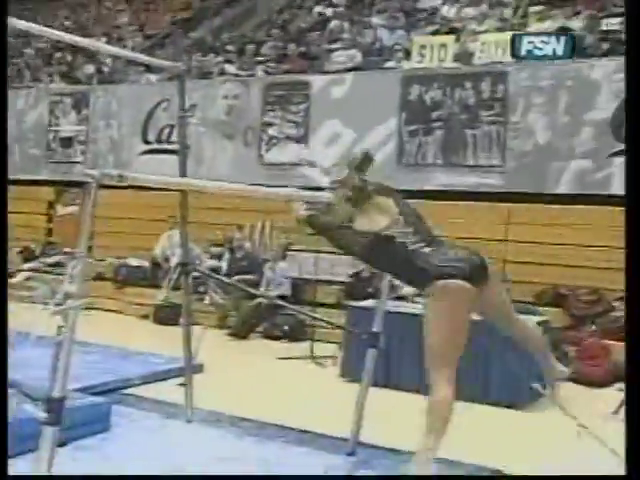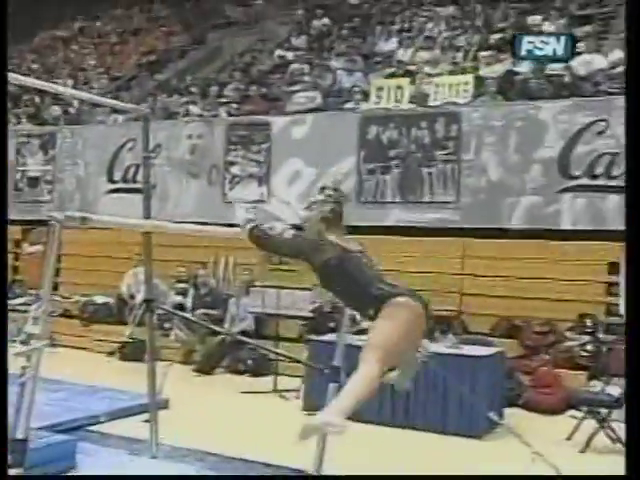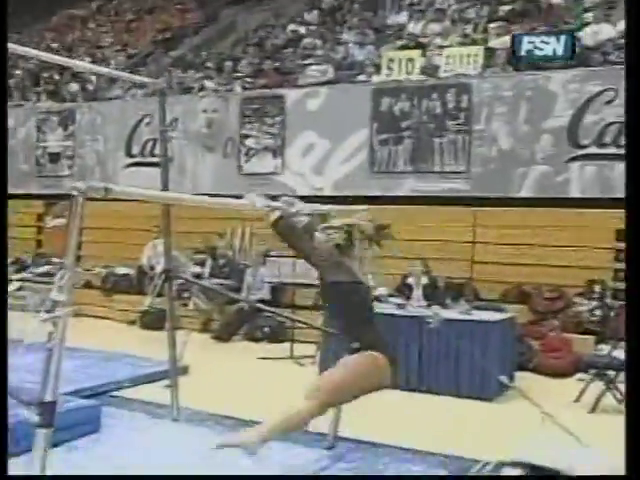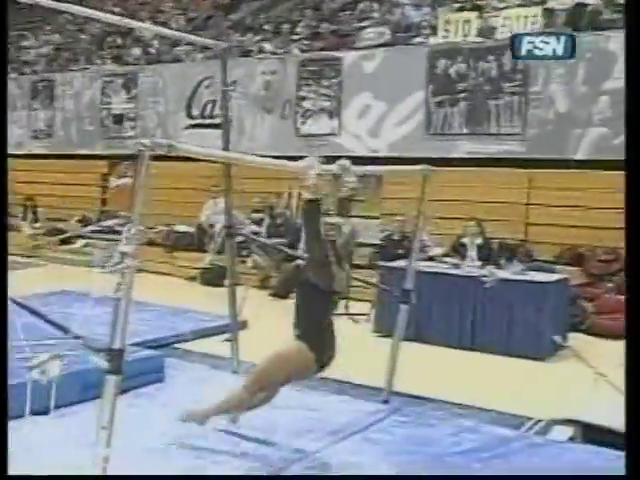
dt=0.3s
person 1, frame 1
left shoulder: (353, 235)
right shoulder: (391, 201)
left wrist: (306, 216)
left hip: (445, 285)
right hip: (472, 265)
left knee: (441, 379)
right knee: (512, 323)
left ankle: (424, 460)
right ankle: (552, 367)
person 1, frame 2
left shoulder: (319, 245)
right shoulder: (344, 241)
left elbow: (270, 243)
left wrist: (249, 225)
left hip: (400, 309)
right hip: (407, 304)
left knee: (371, 363)
left ankle: (333, 416)
right ankle: (404, 374)
person 1, frame 3
left shoulder: (333, 266)
right shoulder: (345, 263)
left elbow: (301, 242)
right elbow: (309, 237)
left wrist: (272, 212)
right wrist: (298, 212)
left hip: (373, 356)
right hip: (369, 351)
left knee: (316, 396)
right knee: (322, 390)
left ankle: (255, 435)
person 1, frame 4
left shoulder: (320, 268)
right shoulder: (339, 265)
left elbow: (313, 231)
right elbow: (340, 232)
left hip: (312, 348)
right hip: (321, 346)
left knee: (254, 384)
right knee: (270, 386)
left ankle: (205, 413)
right ankle: (236, 408)
